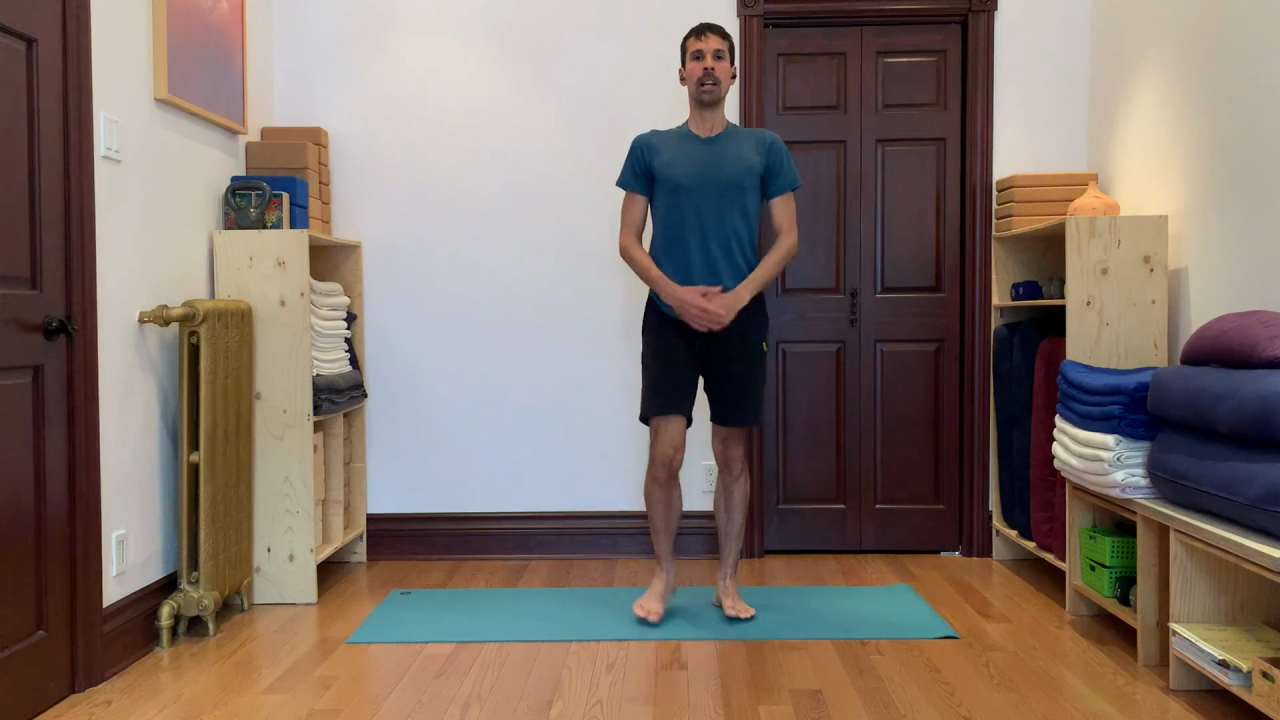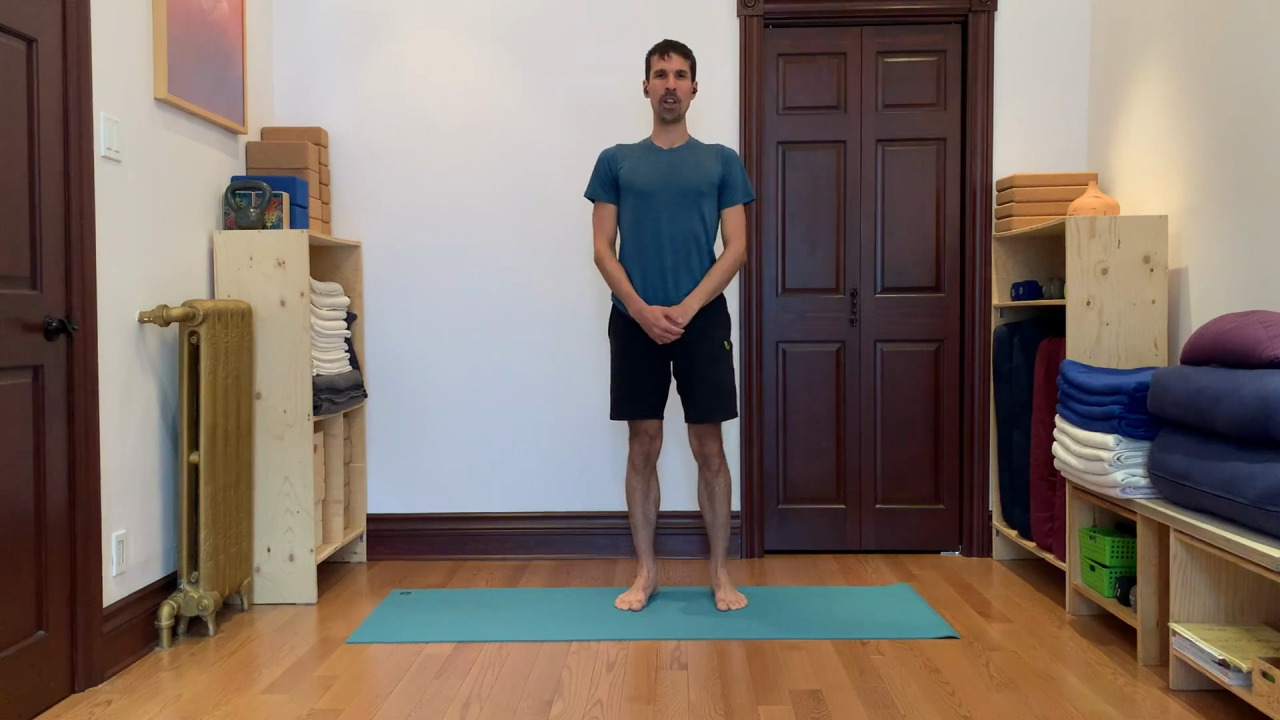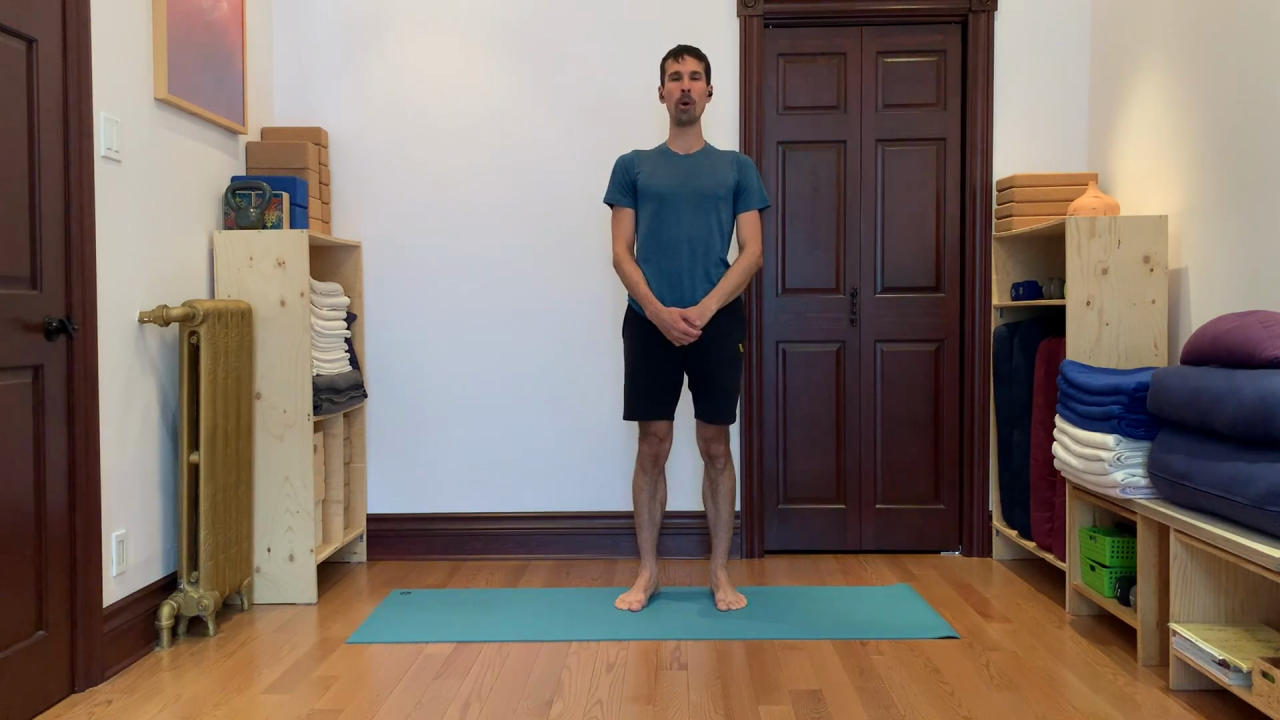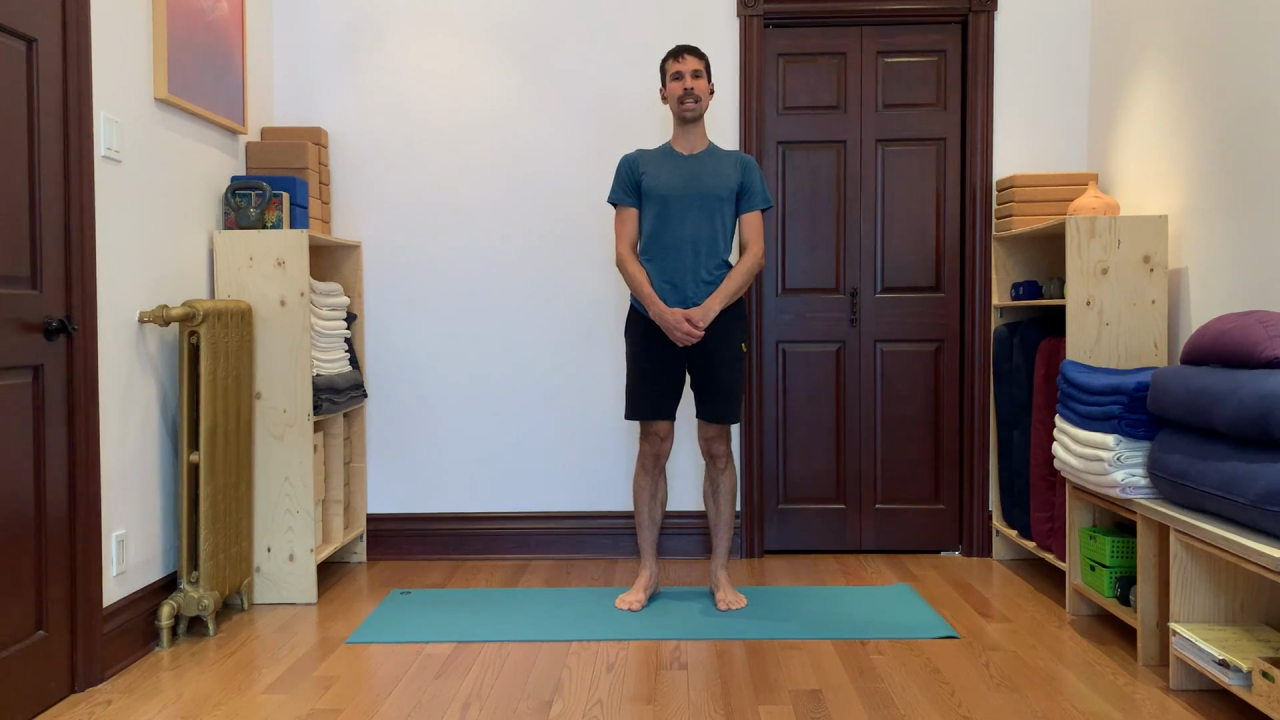
dt=0.7s
person 1, frame 1
left shoulder: (764, 148)
right shoulder: (649, 148)
left elbow: (787, 239)
right elbow: (629, 240)
left wrist: (736, 298)
right wrist: (677, 295)
left hip: (739, 320)
right hip: (669, 319)
left knee: (732, 454)
right knee: (665, 452)
left ankle: (727, 581)
right ankle: (664, 574)
person 1, frame 2
left shoulder: (722, 161)
right shoulder: (616, 161)
left elbow: (736, 249)
right elbow: (603, 249)
left wrist: (687, 309)
right wrist: (641, 310)
left hip: (703, 320)
right hip: (635, 321)
left knee: (709, 449)
right knee: (643, 447)
left ankle: (719, 571)
right ankle: (646, 571)
person 1, frame 3
left shoulder: (736, 167)
right shoulder: (633, 166)
left elbow: (751, 253)
right elbow: (622, 253)
left wrist: (703, 310)
right wrist: (657, 311)
left hip: (718, 321)
right hip: (649, 322)
left knee: (716, 447)
right knee: (652, 447)
left ankle: (720, 571)
right ankle: (648, 571)
person 1, frame 4
left shoulder: (740, 167)
right shoulder: (636, 165)
left elbow: (753, 253)
right elbow: (625, 252)
left wrist: (706, 310)
right wrist: (662, 312)
left hip: (719, 322)
right hip: (652, 322)
left knee: (717, 447)
right knee: (653, 446)
left ankle: (720, 571)
right ankle: (647, 570)
